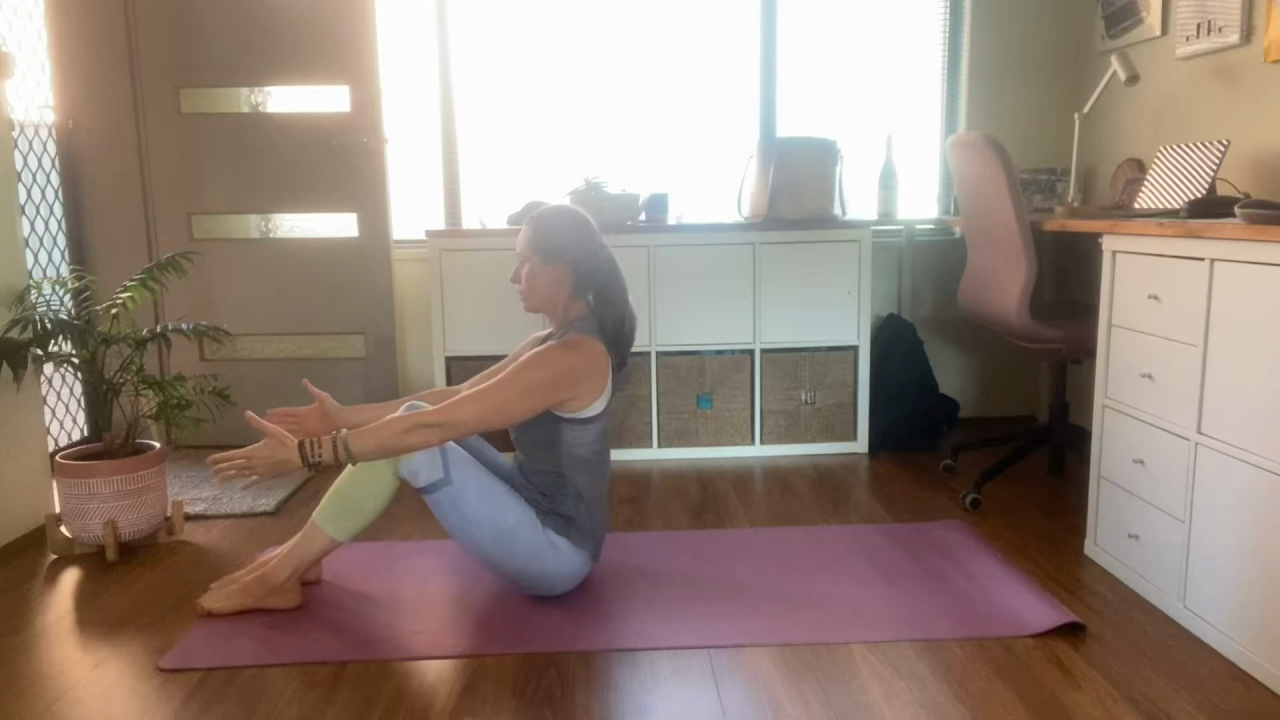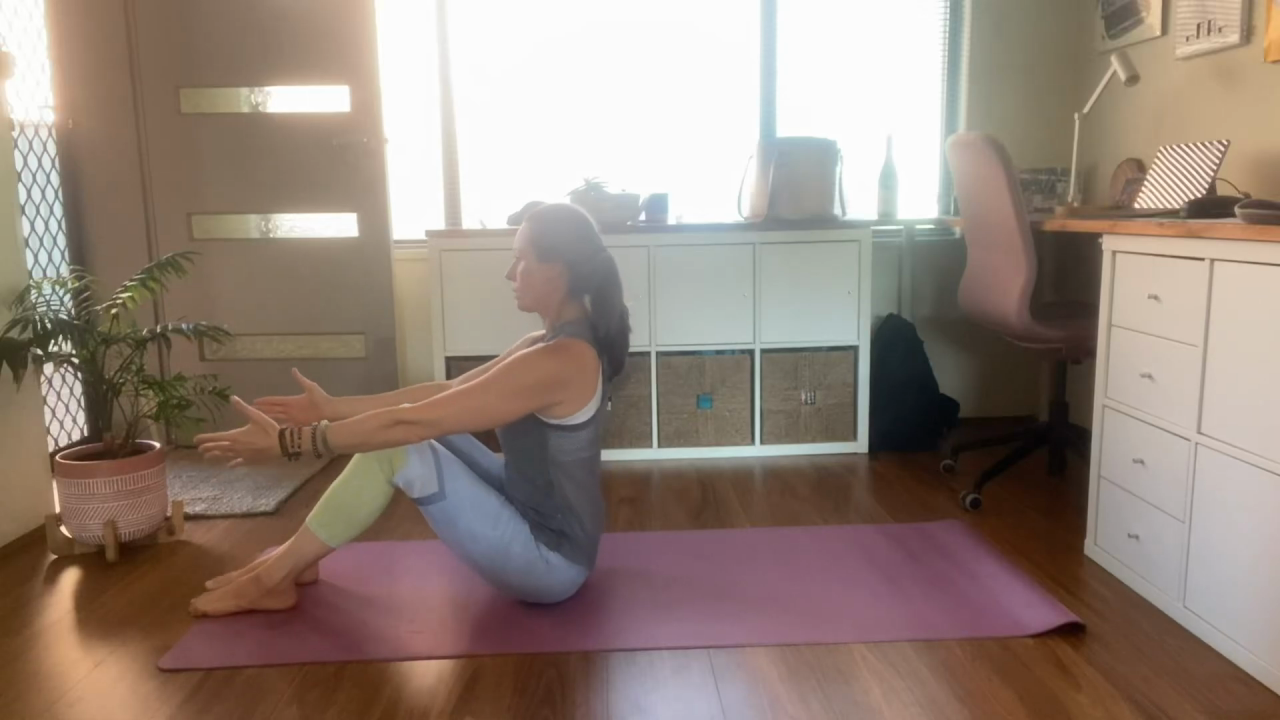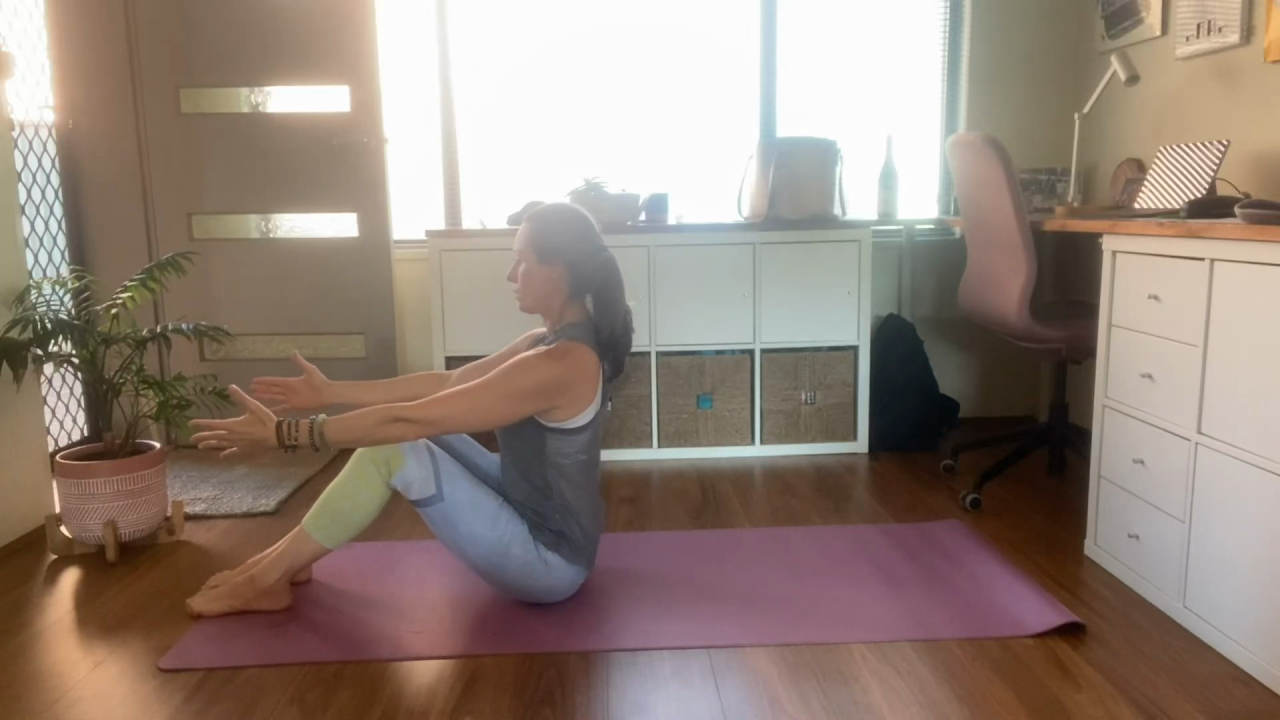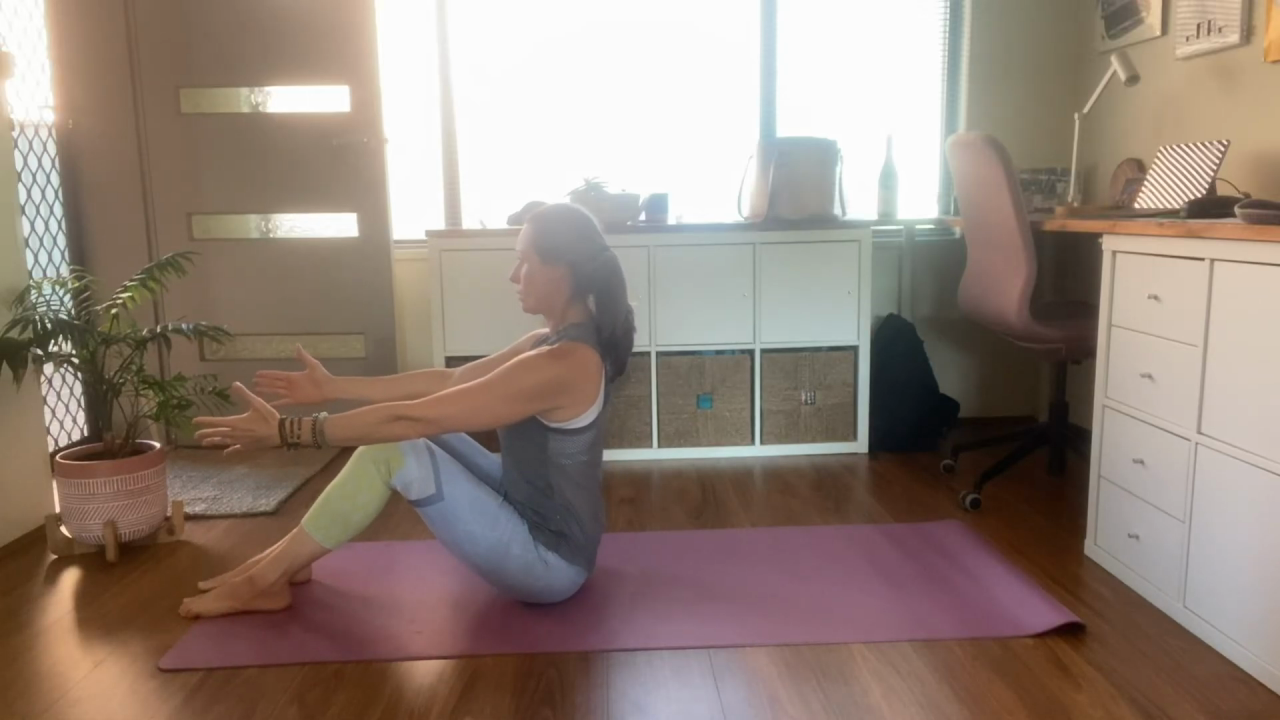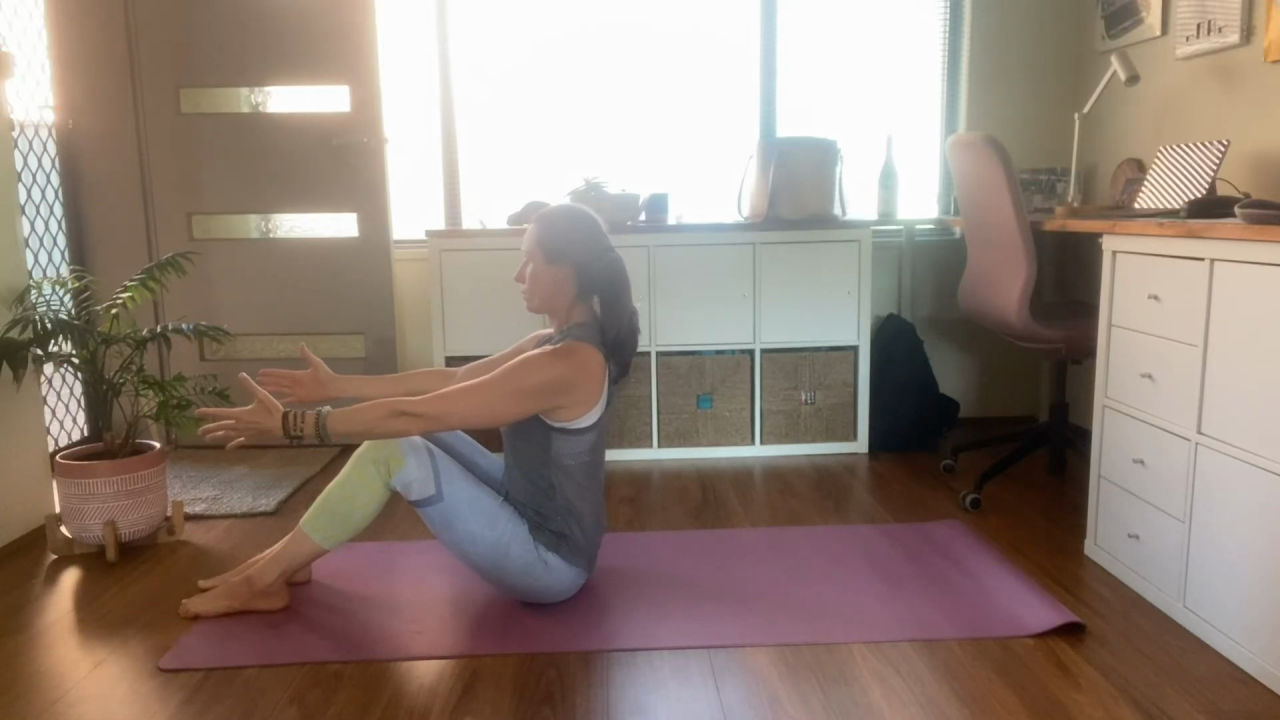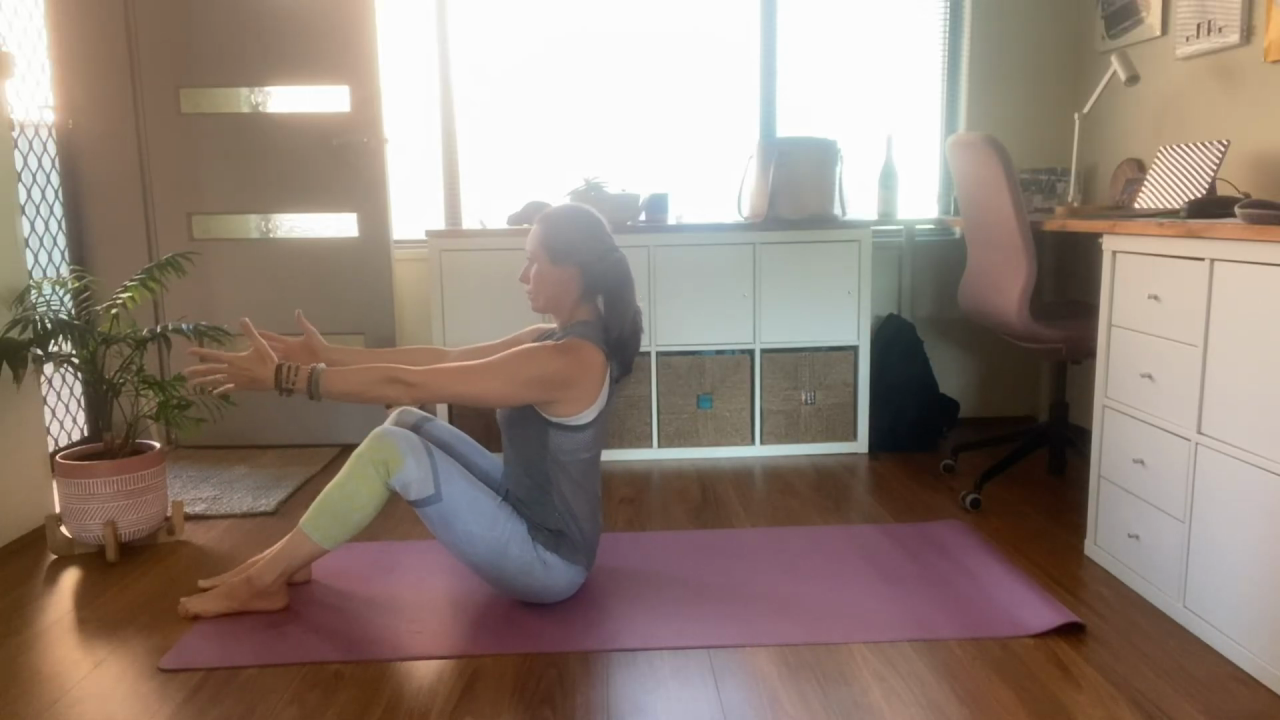
dt=0.4s
person 1, frame 1
left shoulder: (571, 358)
right shoulder: (558, 343)
left elbow: (435, 425)
right elbow: (458, 399)
left wrist: (303, 453)
right wrist: (343, 418)
left hip: (556, 552)
right hip: (545, 518)
left knee: (407, 443)
right knee: (411, 416)
left ankle: (276, 578)
right ankle: (295, 557)
person 1, frame 2
left shoulder: (558, 362)
right shoulder: (558, 346)
left elbow: (412, 422)
right elbow: (447, 394)
left wrist: (287, 441)
right wrist: (333, 407)
left hip: (550, 562)
right hip: (539, 522)
left knee: (398, 448)
right knee: (415, 431)
left ankle: (271, 580)
right ankle: (292, 559)
person 1, frame 3
left shoulder: (558, 365)
right shoulder: (557, 344)
left elbow: (407, 417)
right elbow: (448, 384)
left wrist: (282, 433)
right wrist: (331, 391)
left hip: (548, 561)
right hip: (535, 519)
left knee: (392, 449)
right knee: (416, 431)
left ankle: (265, 581)
right ankle: (285, 557)
person 1, frame 4
left shoulder: (561, 365)
right shoulder: (560, 343)
left elbow: (411, 418)
right elbow: (449, 382)
left wrist: (287, 431)
right wrist: (333, 386)
left hip: (548, 560)
right hip: (537, 521)
left knee: (393, 449)
right knee: (403, 434)
left ankle: (264, 581)
right ankle: (284, 560)
person 1, frame 5
left shoulder: (565, 364)
right shoulder: (562, 344)
left elbow: (414, 413)
right elbow: (452, 381)
left wrist: (289, 424)
right wrist: (336, 385)
left hip: (549, 561)
right hip: (536, 521)
left knee: (393, 451)
right knee: (404, 437)
left ankle: (262, 582)
right ankle: (284, 559)
person 1, frame 6
left shoulder: (564, 361)
right shoulder: (564, 340)
left elbow: (409, 384)
right elbow: (446, 360)
left wrist: (282, 377)
right wrist: (329, 357)
left hip: (547, 560)
right hip: (535, 522)
left knee: (390, 449)
right knee: (407, 424)
left ankle: (261, 583)
right ankle: (285, 560)
